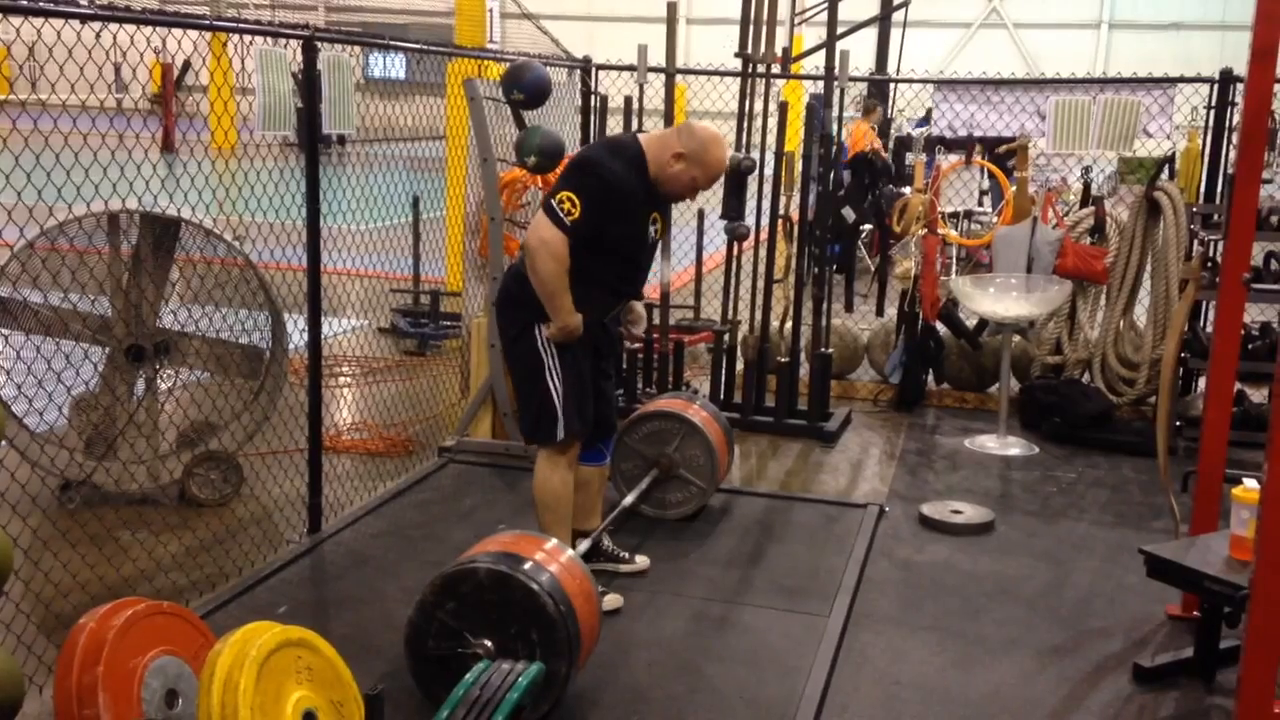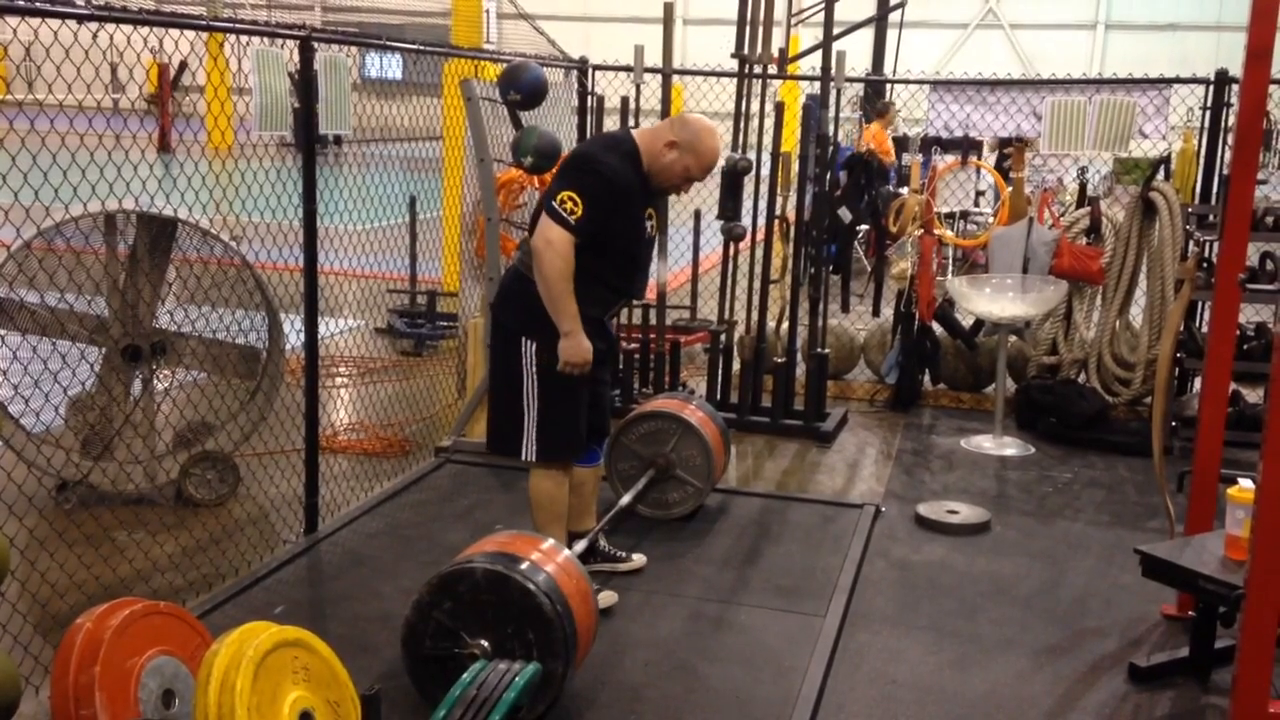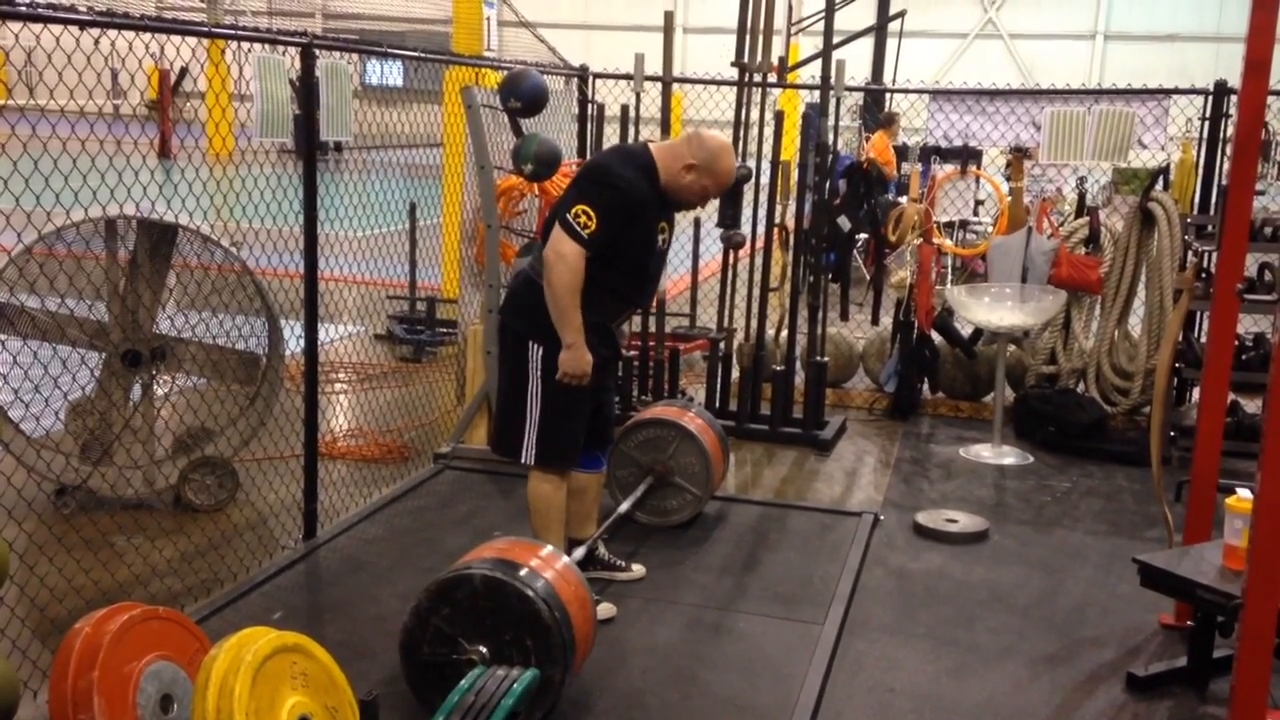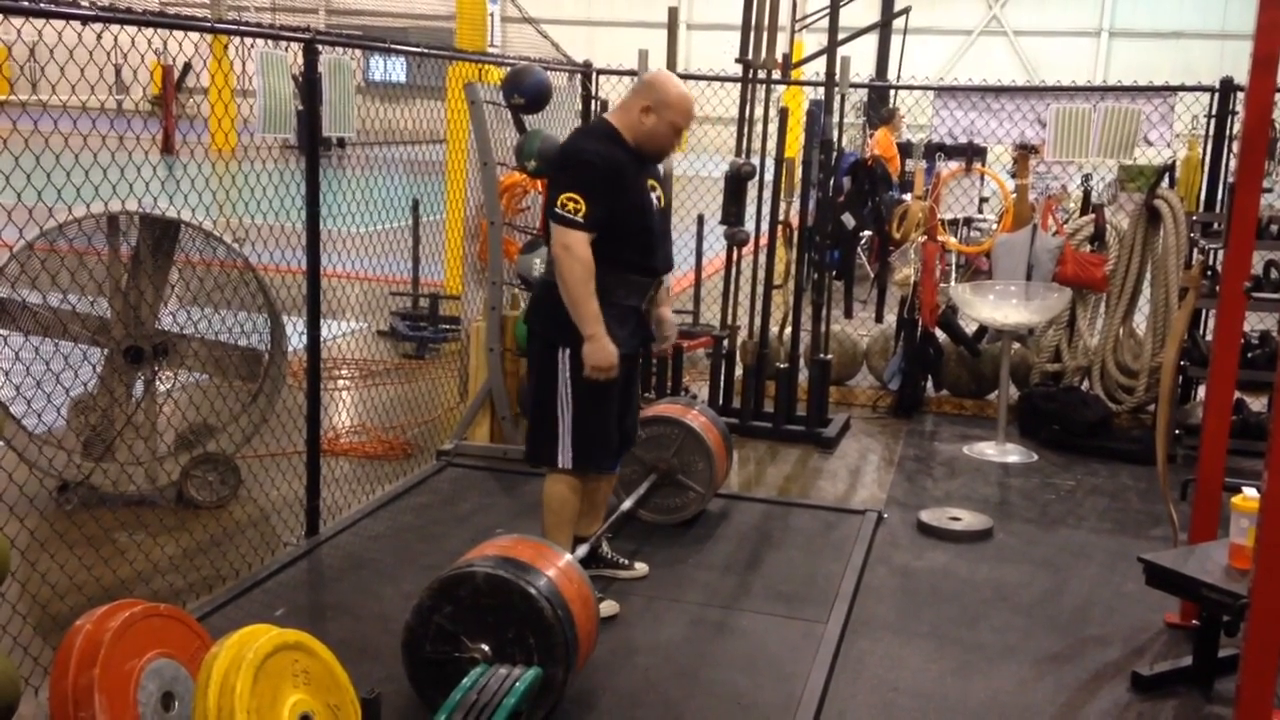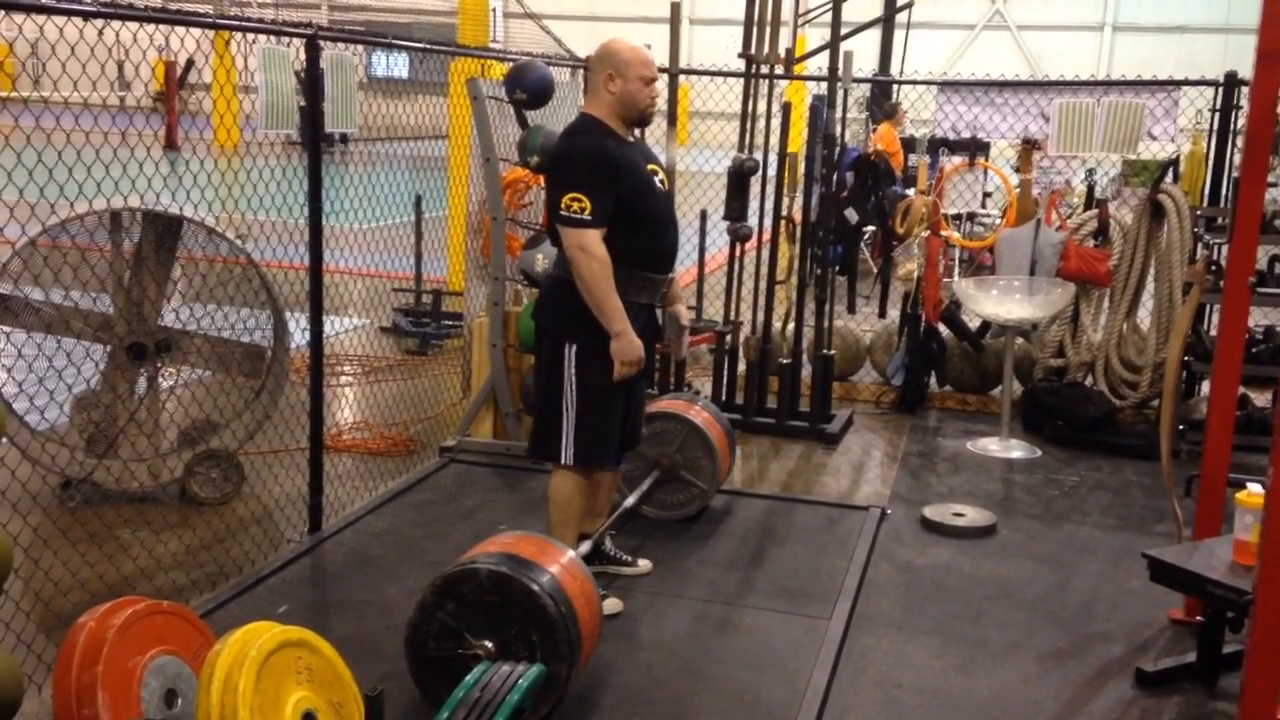
dt=1s
person 1, frame 1
left shoulder: (651, 178)
right shoulder: (606, 172)
right elbow: (542, 240)
left wrist: (628, 300)
right wrist: (563, 318)
left hip: (590, 316)
right hip: (545, 316)
left knee: (597, 434)
right knee: (562, 439)
left ankle: (589, 544)
person 1, frame 2
left shoulder: (641, 175)
right shoulder: (601, 168)
right elbow: (549, 243)
right wrist: (569, 333)
left hip: (585, 321)
right hip: (544, 324)
left knee: (588, 438)
right knee: (553, 448)
left ankle: (585, 544)
person 1, frame 3
left shoulder: (654, 186)
right shoulder: (617, 181)
right elbow: (562, 254)
left wrist: (593, 336)
right wrist: (571, 344)
left hip: (591, 327)
right hip: (551, 329)
left knee: (592, 445)
right knee: (553, 453)
left ankle: (584, 551)
person 1, frame 4
left shoulder: (638, 157)
right shoulder: (589, 156)
right elbow: (570, 248)
left wrist: (658, 306)
right wrist: (593, 336)
left hip: (621, 319)
right hip: (579, 327)
left knee: (609, 447)
right knee: (571, 455)
left ankle: (588, 548)
person 1, frame 5
left shoulder: (631, 145)
right shoulder: (584, 150)
right elbow: (583, 247)
left wrist: (673, 300)
right wrist: (619, 330)
left hip: (628, 316)
right hip: (588, 322)
left knee: (613, 443)
right knee: (577, 451)
left ankle: (594, 544)
